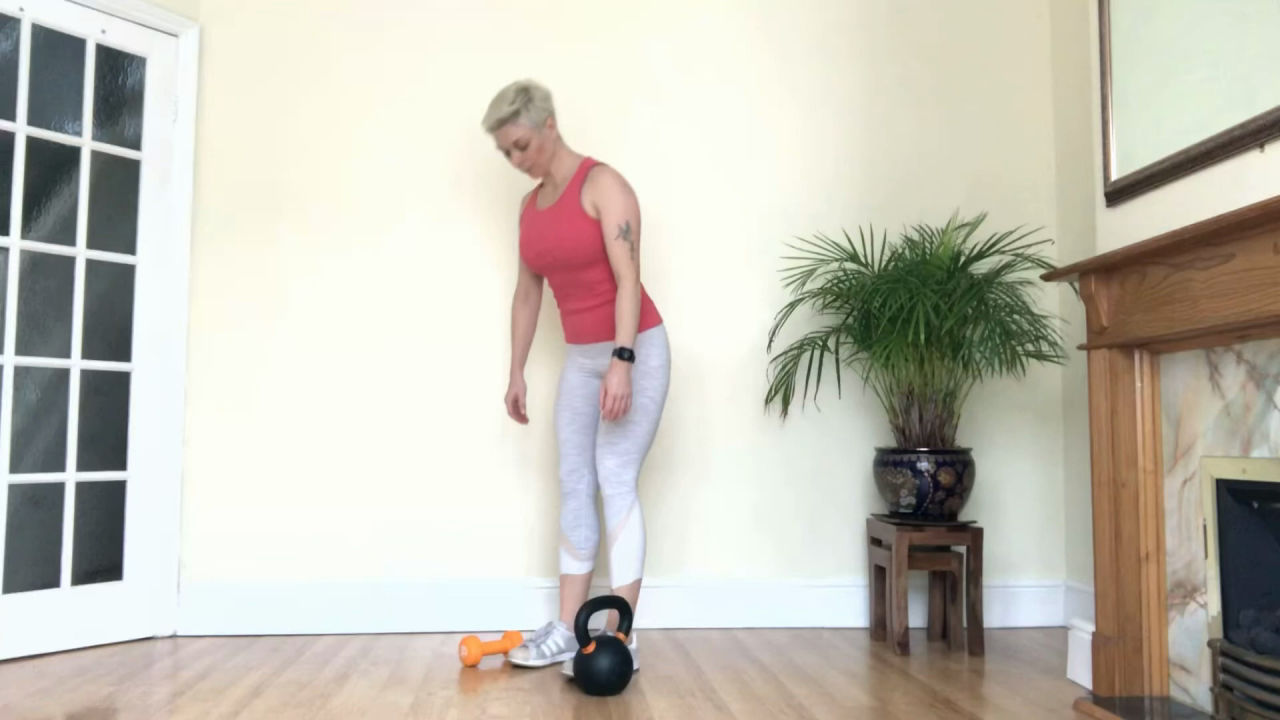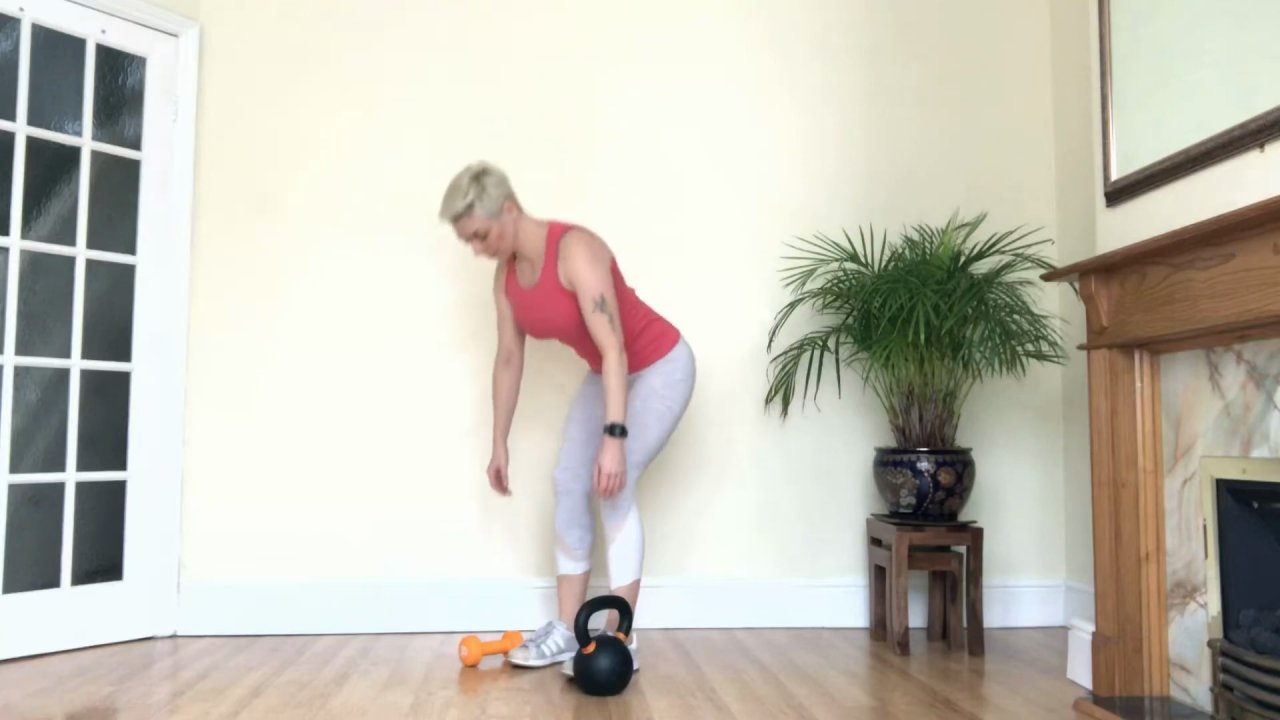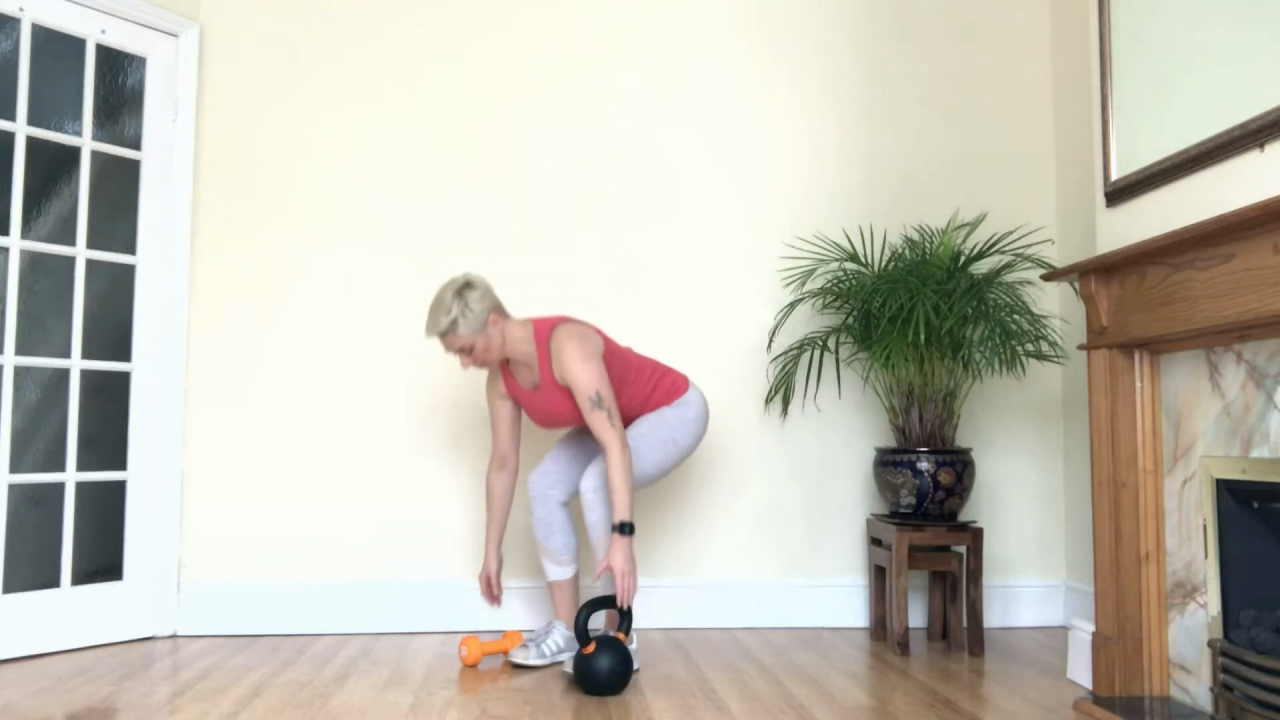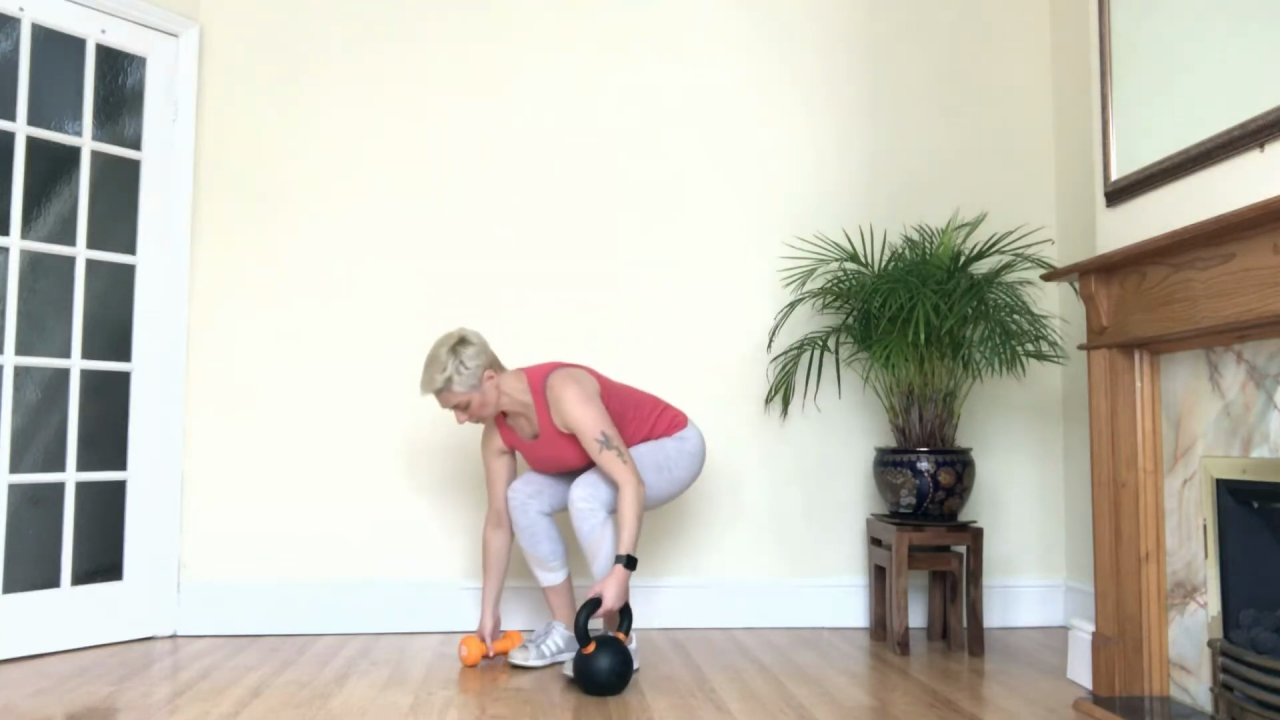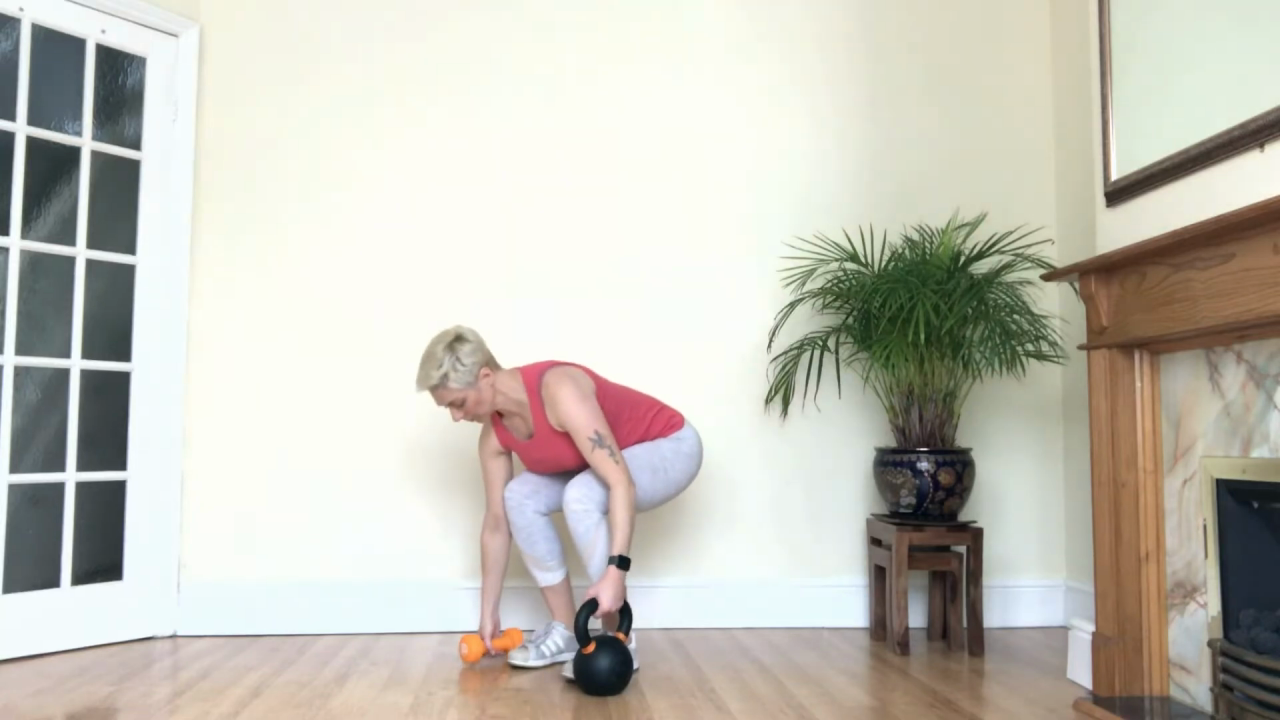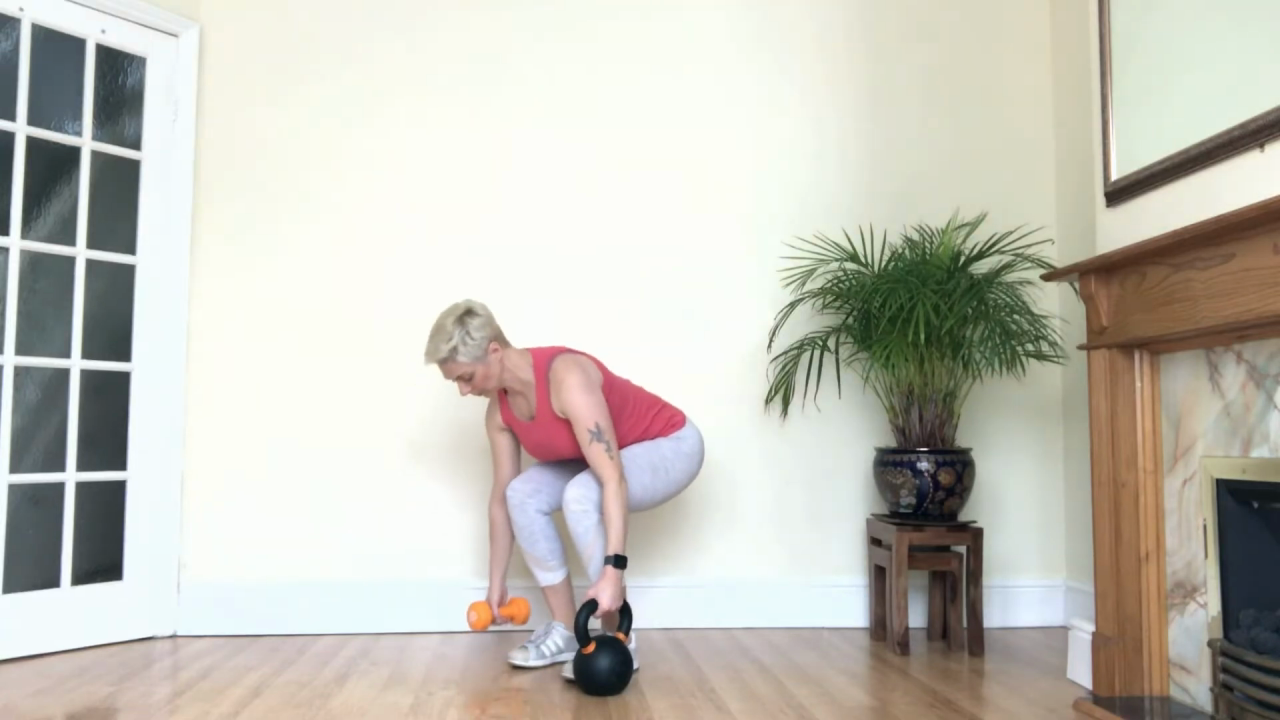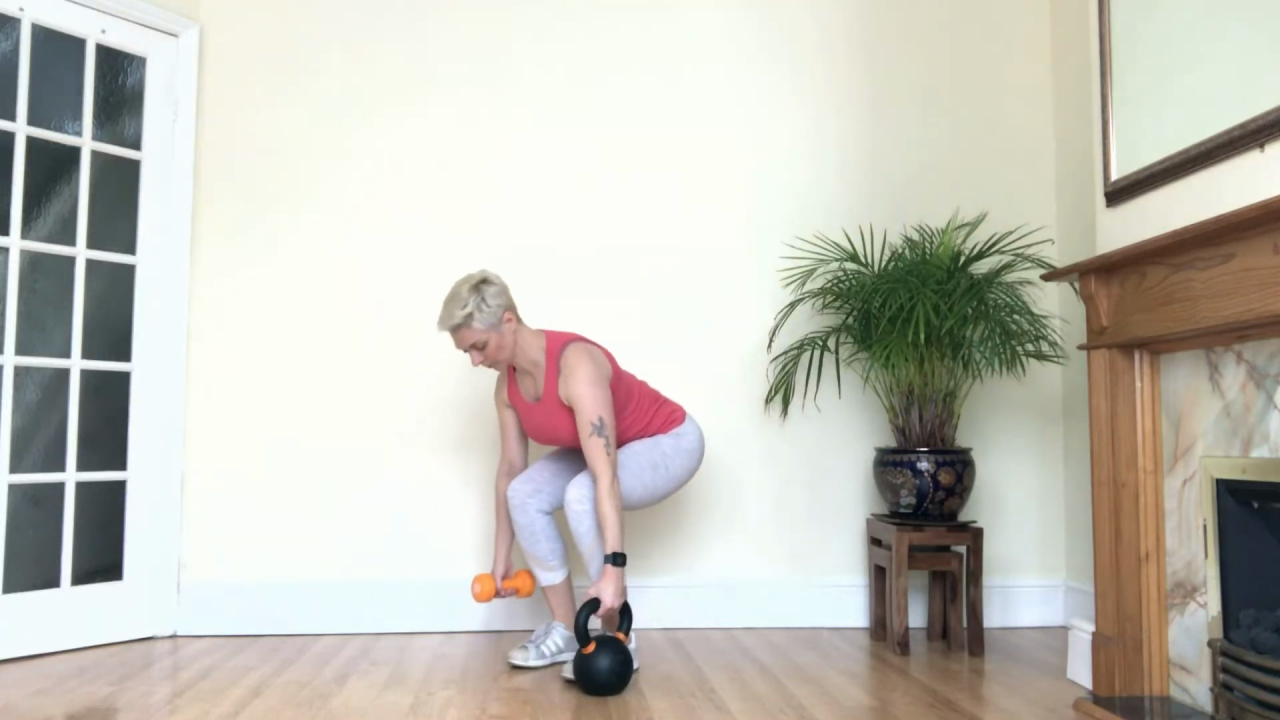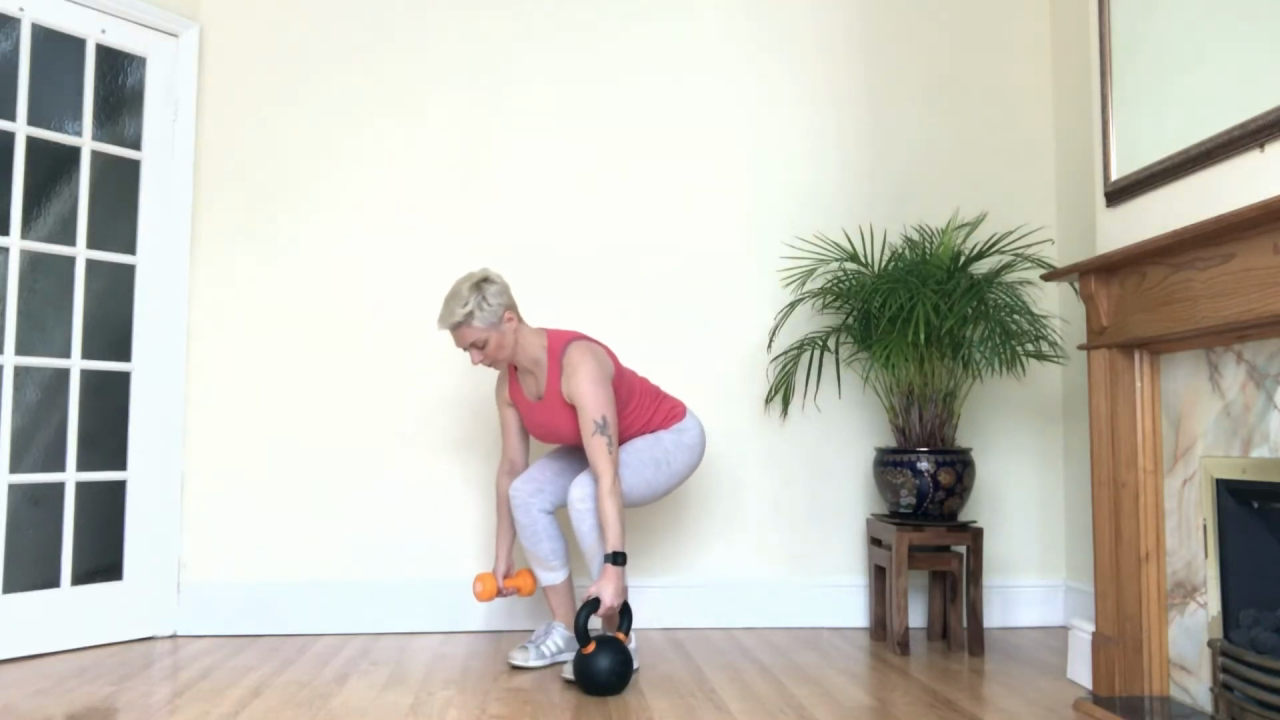
dt=0.5s
person 1, frame 1
left shoulder: (603, 184)
right shoulder: (530, 206)
left elbow: (628, 279)
right elbow: (527, 295)
left wrist: (622, 360)
right wrist: (517, 372)
left hip: (633, 349)
right hip: (581, 357)
left knee: (615, 482)
right knee: (573, 484)
left ankle: (620, 638)
right ankle: (568, 630)
person 1, frame 2
left shoulder: (576, 250)
right shoulder: (507, 275)
left elbow: (615, 348)
right elbow: (508, 360)
left wrist: (615, 438)
right wrist: (499, 444)
left hip: (659, 366)
right hip: (607, 375)
left knee: (613, 486)
right knee: (569, 482)
left ankle: (620, 639)
right ankle: (567, 630)
person 1, frame 3
left shoulder: (566, 346)
right shoulder: (501, 377)
left elbow: (616, 446)
right elbow: (502, 463)
left wrist: (621, 536)
right wrist: (492, 552)
left hip: (675, 411)
right hip: (620, 418)
left knee: (596, 485)
right knee: (544, 486)
left ankle: (621, 639)
right ankle: (566, 630)
person 1, frame 4
left shoulder: (563, 392)
right shoulder: (497, 432)
left elbow: (630, 482)
right elbow: (498, 521)
left wrist: (621, 569)
right wrist: (488, 611)
left hip: (672, 445)
right hip: (610, 455)
left knee: (587, 495)
right knee: (524, 496)
right ankle: (565, 630)
person 1, frame 5
left shoulder: (558, 390)
right shoulder: (494, 433)
left elbow: (621, 482)
right elbow: (496, 522)
left wrist: (616, 571)
right wrist: (488, 614)
left hip: (670, 447)
right hip: (605, 457)
left knee: (581, 496)
right knee: (521, 495)
right ankle: (566, 630)
person 1, frame 6
left shoulder: (566, 378)
right shoulder: (499, 409)
left elbow: (614, 480)
right elbow: (502, 496)
left wrist: (613, 571)
right wrist: (496, 584)
left hip: (670, 446)
right hip: (608, 452)
left knee: (582, 496)
right knee: (524, 494)
right ankle: (566, 631)
person 1, frame 7
left shoulder: (575, 364)
right shoulder: (507, 384)
left elbow: (605, 478)
right elbow: (509, 471)
left wrist: (613, 569)
right wrist: (501, 559)
left hip: (669, 442)
right hip: (608, 446)
left knee: (581, 495)
right knee: (525, 493)
right ankle: (565, 631)
person 1, frame 8
left shoulder: (577, 363)
right shoulder: (508, 382)
left elbow: (607, 477)
right elbow: (511, 470)
left wrist: (613, 569)
right wrist: (502, 556)
left hip: (670, 437)
right hip: (607, 443)
left knee: (584, 493)
right knee: (528, 492)
right ankle: (565, 631)
